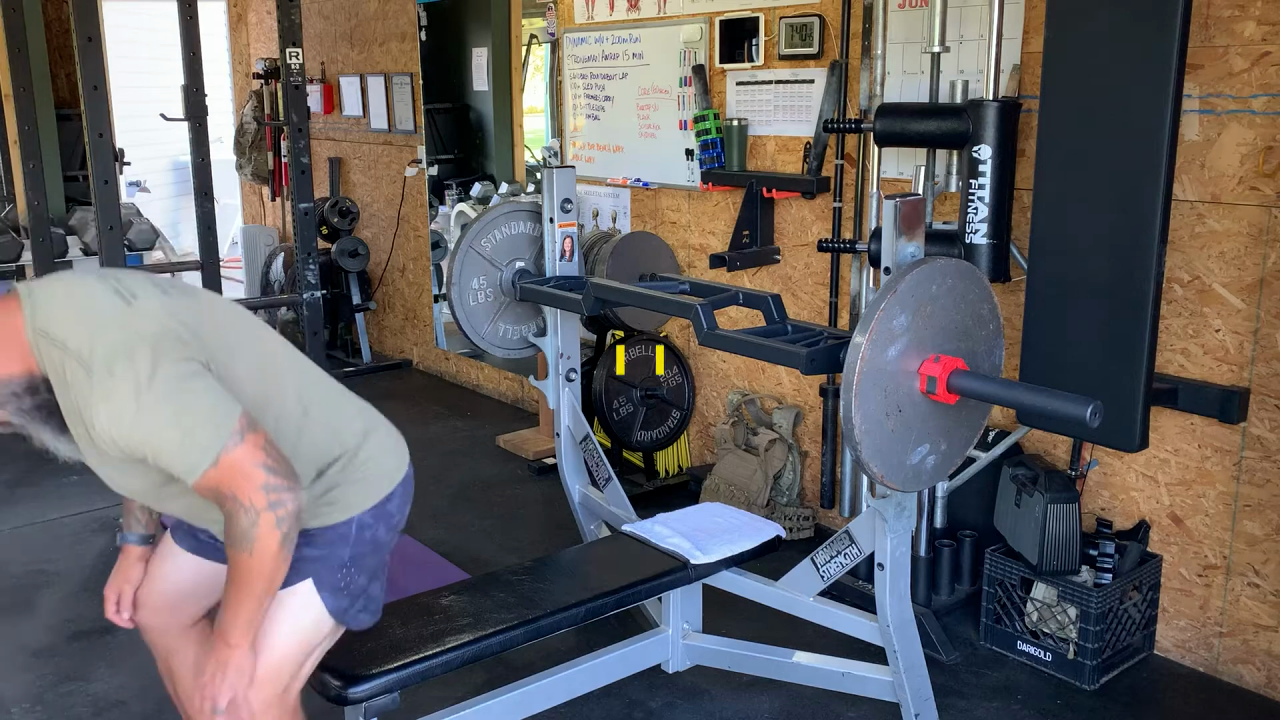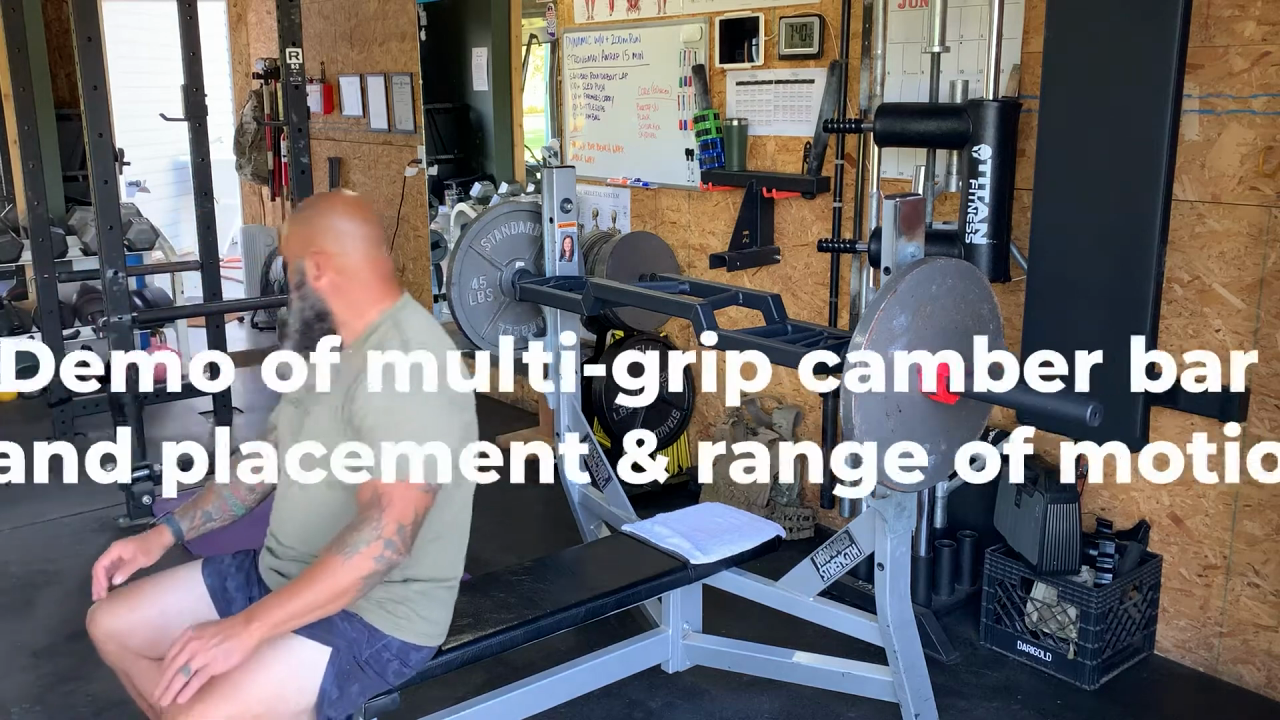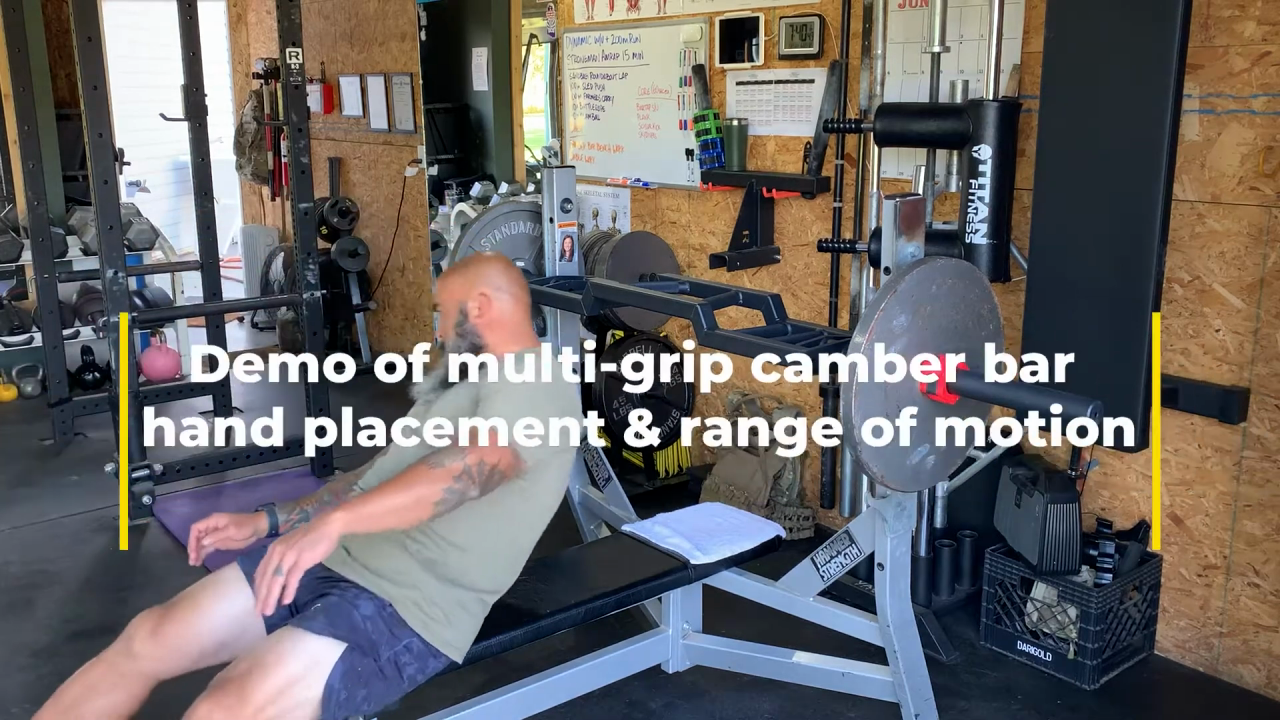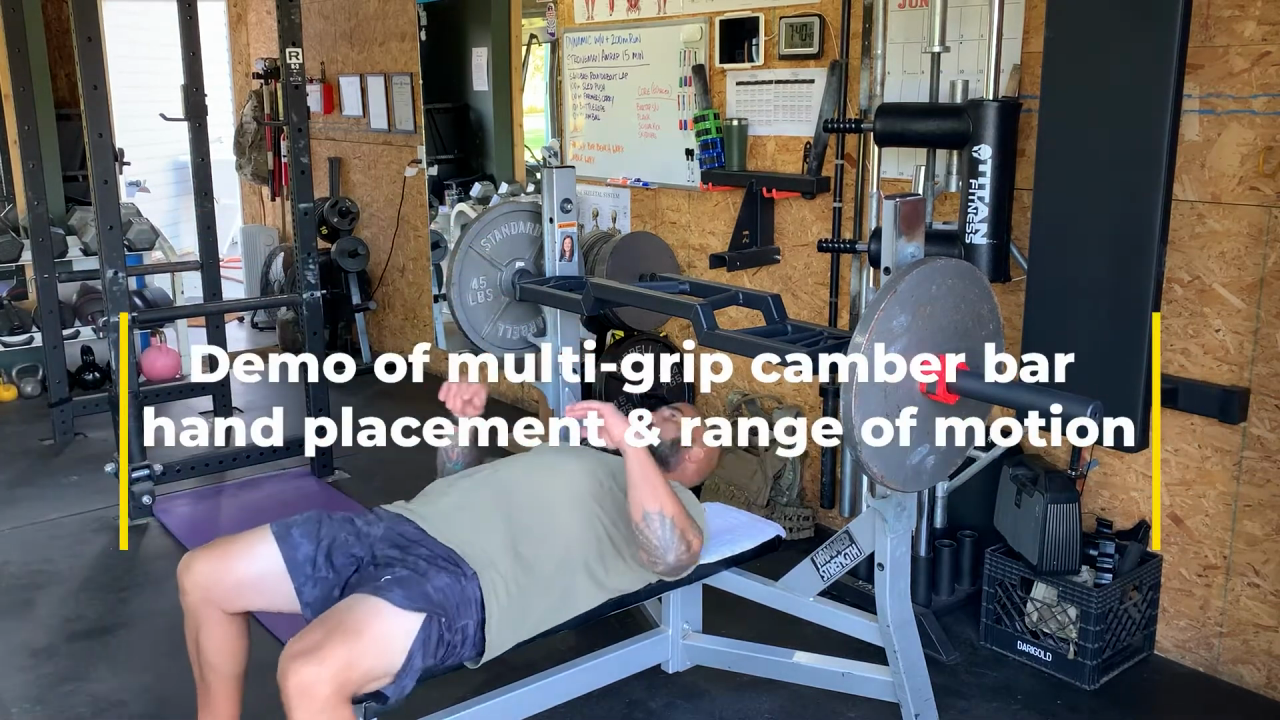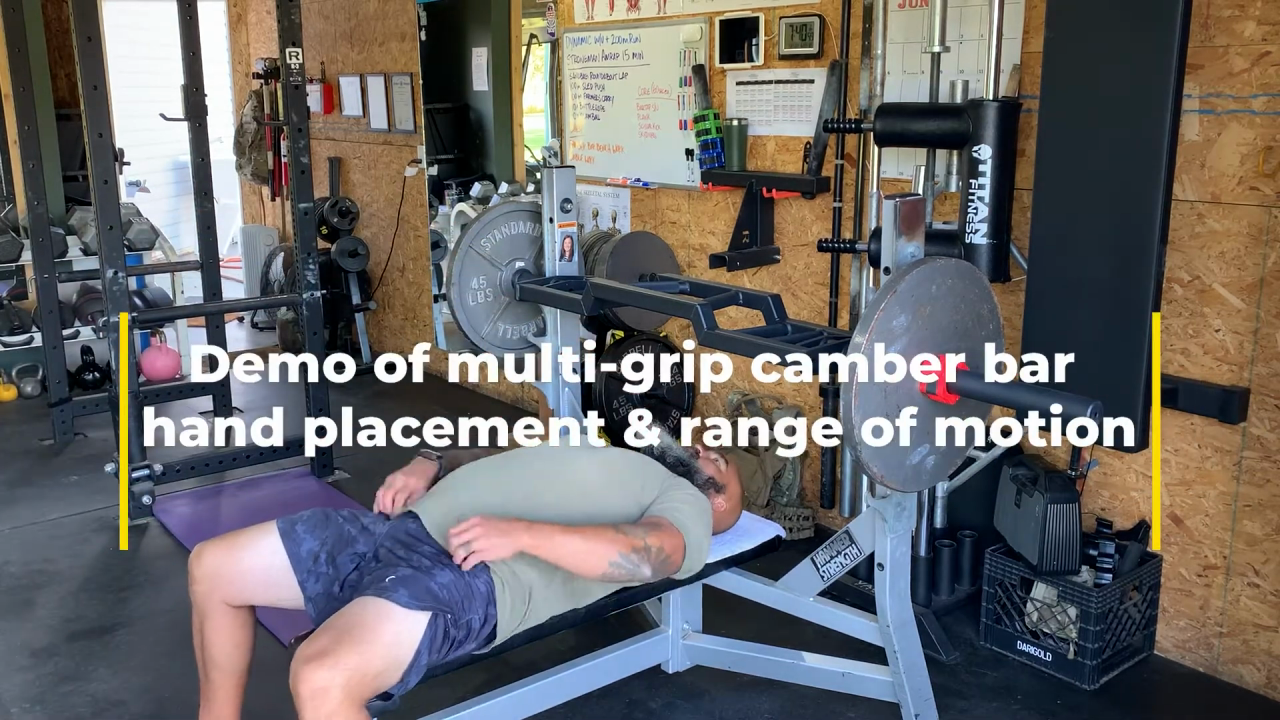
dt=1s
person 1, frame 1
left shoulder: (114, 370)
right shoulder: (55, 309)
left elbow: (268, 493)
left wrist: (234, 640)
right wrist: (136, 546)
left hip: (343, 492)
right knee: (161, 609)
person 1, frame 2
right shoulder: (338, 345)
left elbow: (384, 539)
right elbow: (270, 452)
left wrist: (244, 631)
right wrist: (163, 535)
left hip: (377, 615)
right knee: (113, 623)
person 1, frame 3
left shoulder: (537, 386)
right shoulder: (475, 382)
left elbow: (464, 472)
left wrist: (331, 523)
right wrist: (265, 522)
left hip: (405, 613)
right hip: (339, 563)
right knee: (152, 638)
person 1, frame 4
left shoulder: (674, 506)
right shoulder: (585, 460)
left elbow: (669, 554)
right elbow: (462, 482)
left wrist: (632, 442)
right wrist: (465, 421)
left hip: (459, 578)
right hip: (398, 525)
left knee: (311, 672)
right knee: (203, 574)
person 1, frame 5
left shoulder: (687, 505)
right shoulder: (607, 461)
left elbow: (641, 554)
right elbow: (488, 462)
left wrist: (522, 536)
right wrist: (425, 468)
left hip: (466, 569)
right hip: (409, 520)
right knee: (212, 567)
